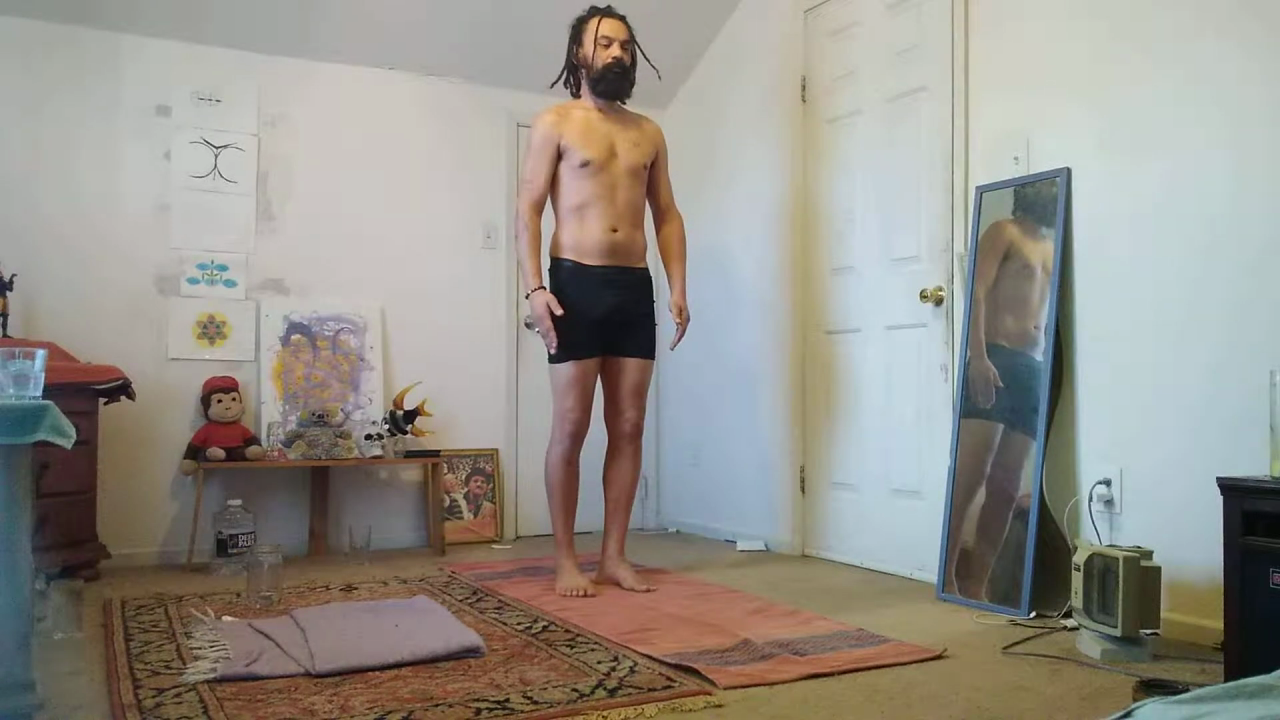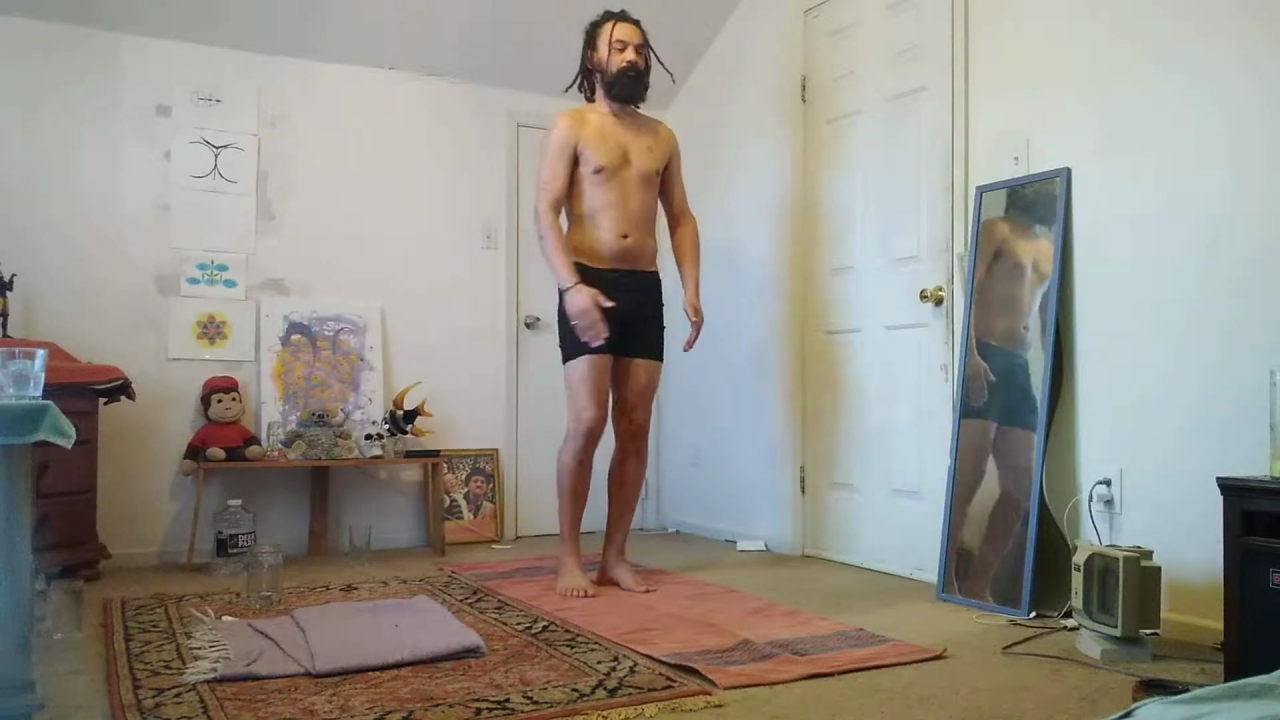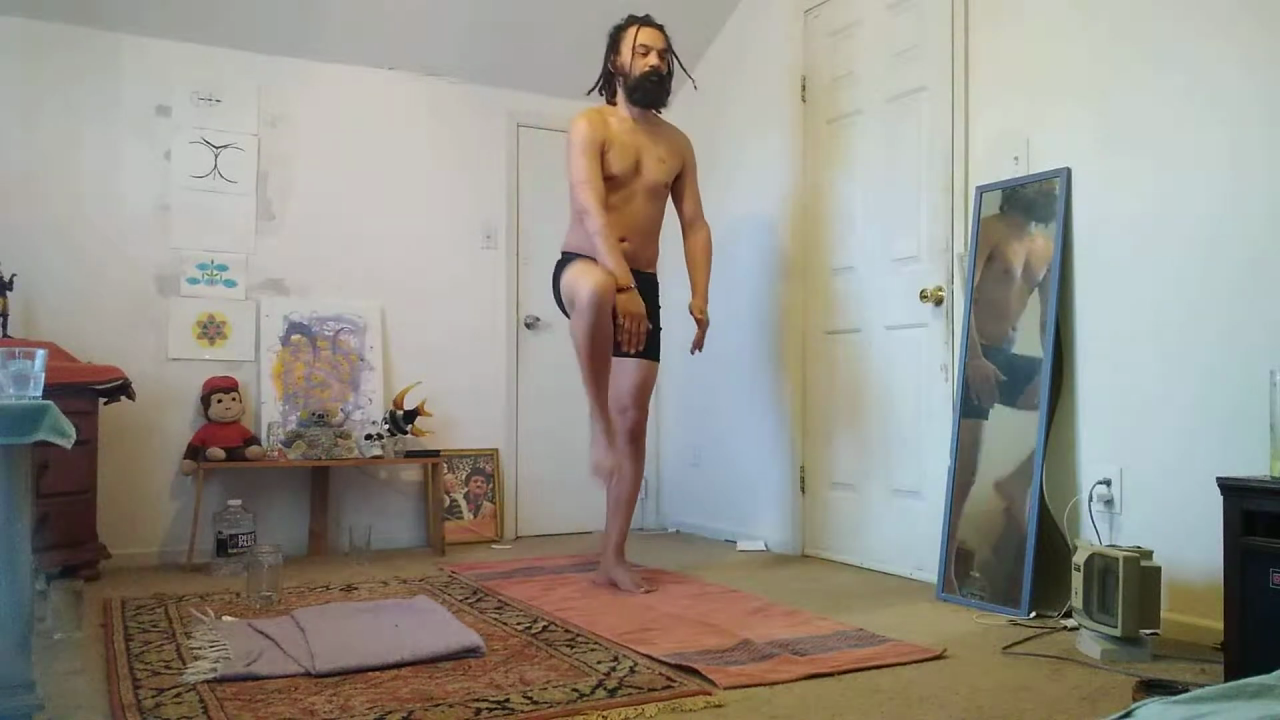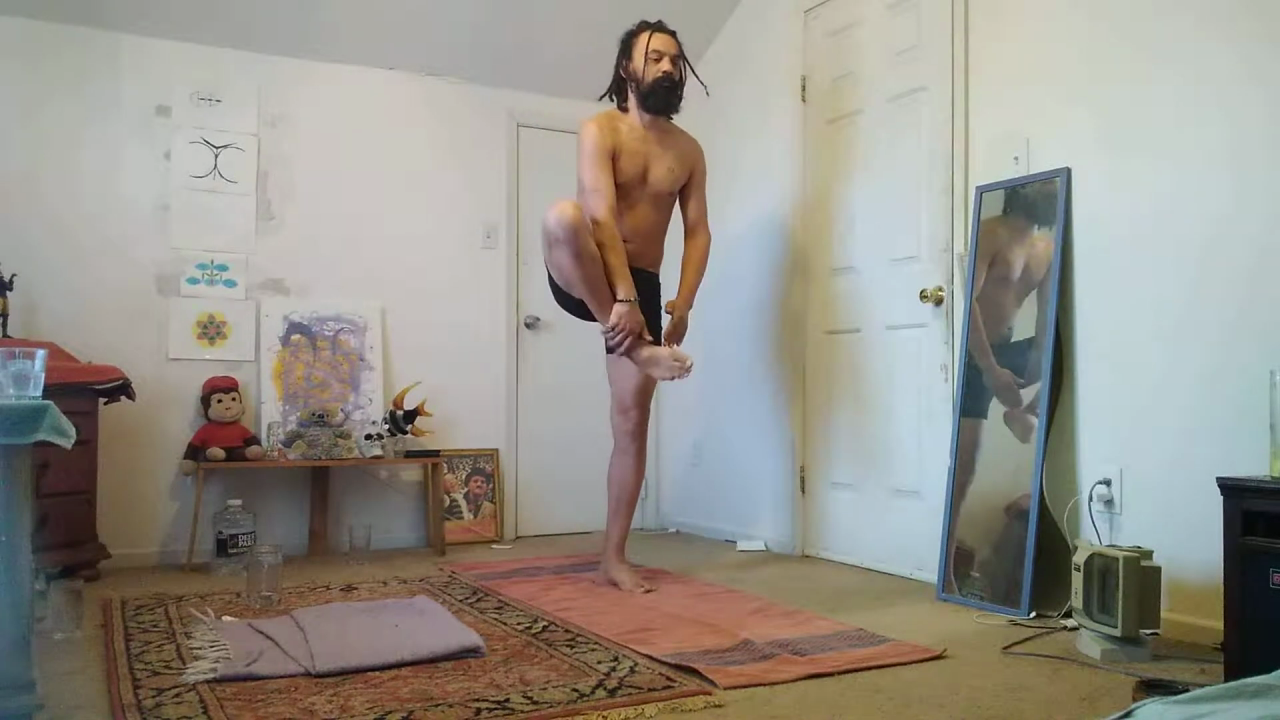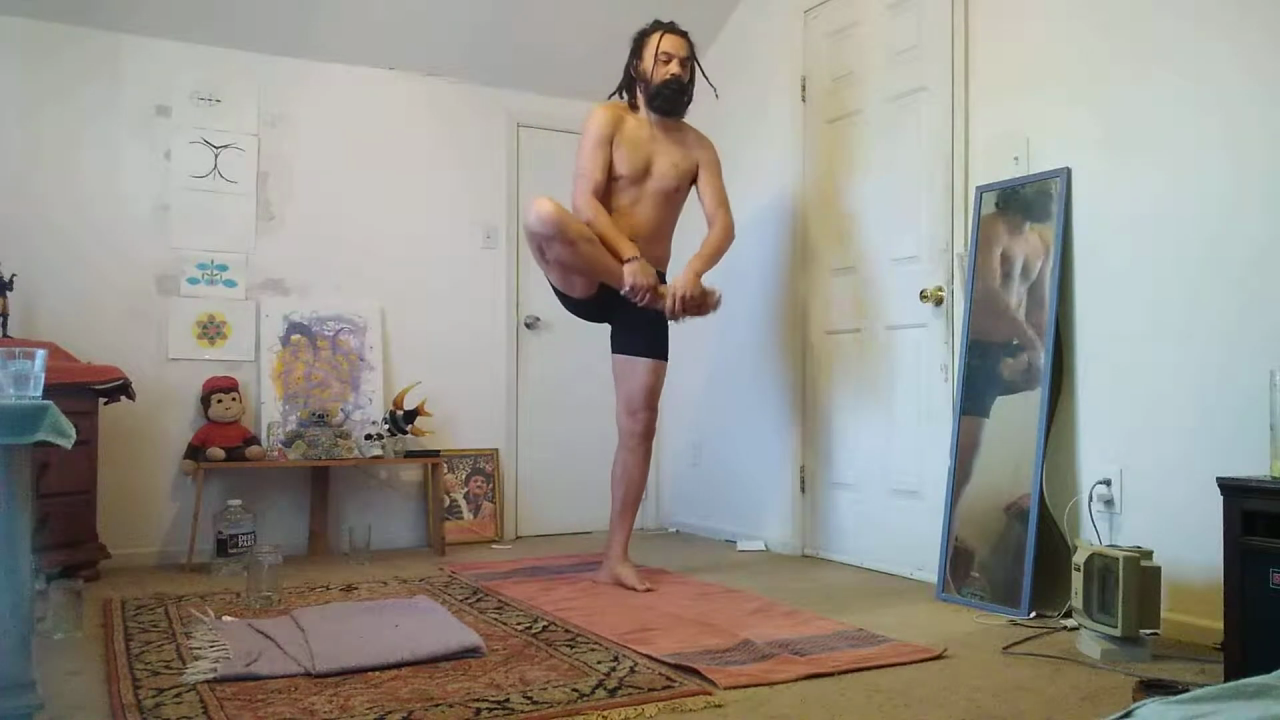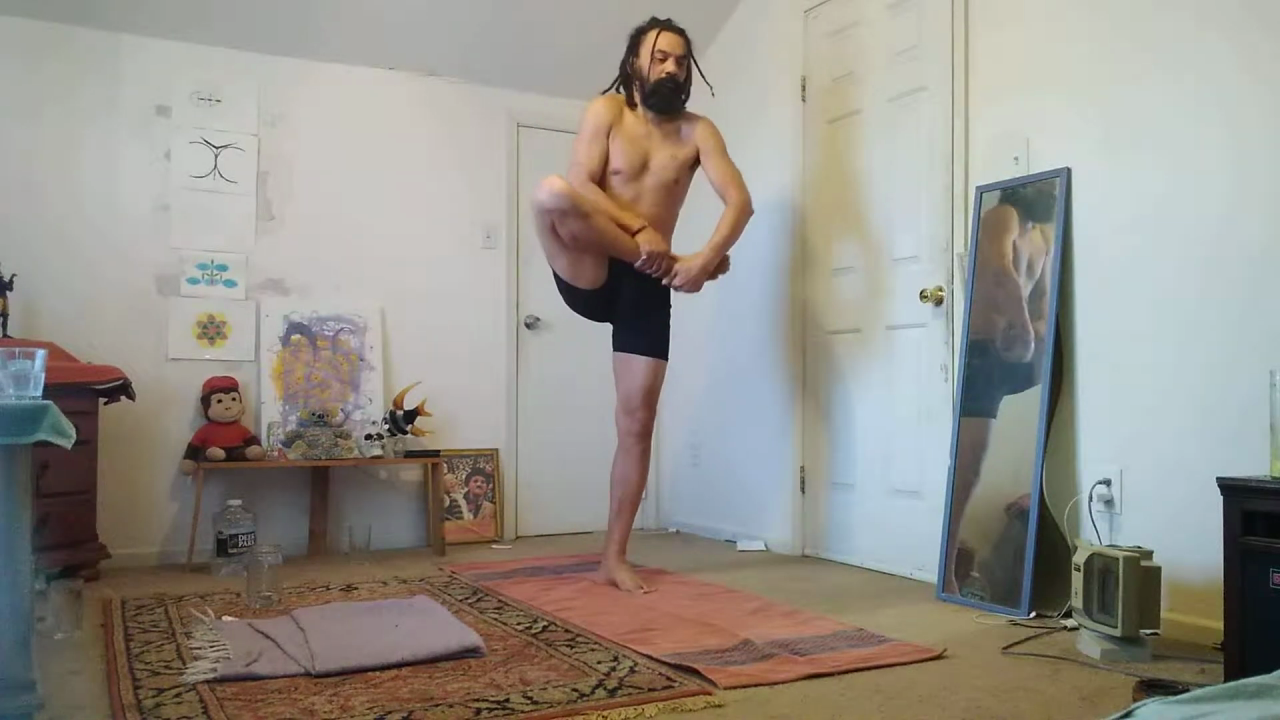
dt=0.5s
person 1, frame 1
left shoulder: (648, 133)
right shoulder: (555, 123)
left elbow: (667, 215)
right elbow: (528, 210)
left wrist: (678, 288)
right wrist: (535, 287)
left hip: (635, 287)
right hip: (577, 283)
left knee: (628, 427)
right knee: (571, 427)
left ankle: (614, 555)
right ankle: (566, 560)
person 1, frame 2
left shoulder: (661, 136)
right shoulder: (571, 126)
left elbow: (680, 218)
right elbow: (546, 212)
left wrist: (691, 291)
right wrist: (572, 286)
left hip: (644, 289)
right hip: (588, 288)
left knee: (635, 426)
right knee: (587, 421)
left ankle: (615, 556)
right ankle: (569, 556)
person 1, frame 3
left shoulder: (677, 144)
right shoulder: (590, 126)
left elbow: (694, 224)
right elbow: (589, 209)
left wrist: (699, 295)
right wrist: (621, 287)
left hip: (642, 285)
right hip: (587, 271)
left knee: (635, 422)
right knee: (591, 293)
left ankle: (613, 558)
right ankle: (598, 430)
person 1, frame 4
left shoulder: (688, 150)
right shoulder: (600, 130)
left elbow: (698, 232)
right elbow: (603, 217)
left wrist: (682, 302)
right wrist: (624, 300)
left hip: (642, 287)
right hip: (586, 281)
left knee: (632, 422)
right knee: (563, 215)
left ankle: (614, 558)
right ankle: (642, 348)
person 1, frame 5
left shoulder: (698, 147)
right shoulder: (608, 119)
left elbow: (721, 223)
right elbow: (584, 199)
left wrist: (691, 273)
right wrist: (630, 258)
left hip: (647, 287)
right hip: (593, 278)
left knee: (639, 421)
right knee: (542, 214)
left ankle: (616, 557)
right ankle: (667, 297)
person 1, frame 6
left shoulder: (697, 131)
right shoulder: (607, 112)
left elbow: (740, 201)
right elbow: (579, 184)
left wrist: (707, 256)
right wrist: (640, 231)
left hip: (646, 288)
right hip: (590, 277)
left knee: (637, 422)
right knee: (551, 192)
left ankle: (614, 559)
right ankle: (657, 261)
person 2, frame 1
left shoulder: (1055, 249)
right shoulder: (1003, 233)
right elbow: (976, 293)
right wrist: (978, 358)
left hip: (1034, 371)
right hip: (995, 362)
left knee: (1006, 487)
right knee: (969, 476)
left ankle: (975, 584)
right ankle: (945, 577)
person 2, frame 2
left shoulder: (1049, 253)
right shoulder: (995, 230)
left elbow: (1049, 321)
right elbow: (966, 291)
right wrist: (970, 355)
left hip: (1018, 368)
right hip: (982, 359)
left knee: (1022, 484)
right knee: (967, 476)
left ankle: (977, 584)
right ankle: (945, 579)
person 2, frame 3
left shoulder: (1047, 247)
right shoulder: (989, 230)
left elbow: (1049, 315)
right wrist: (974, 357)
left hip: (1007, 358)
right hip: (974, 358)
right knee: (963, 471)
left ankle: (1019, 484)
right ankle: (945, 575)
person 2, frame 4
left shoulder: (1048, 250)
right shoulder: (991, 232)
left elbow: (1047, 318)
right elbow: (966, 299)
left wrist: (1043, 381)
right wrist: (989, 368)
left hip: (1005, 351)
right hip: (972, 355)
right knee: (963, 467)
left ankle: (1024, 410)
right ankle: (945, 574)
person 2, frame 5
left shoulder: (1042, 241)
right shoulder: (991, 227)
left elbow: (1038, 306)
right elbow: (987, 291)
left wrist: (1037, 353)
right wrist: (1032, 344)
left hip: (1011, 354)
right hip: (976, 354)
right knee: (961, 464)
right ankle: (942, 569)
person 2, frame 6
left shoulder: (1044, 236)
right shoulder: (1002, 217)
left elbow: (1042, 297)
right elbow: (1001, 270)
left wrist: (1037, 331)
right wrist: (1026, 332)
left hip: (1015, 354)
right hip: (981, 354)
right knee: (967, 467)
right ankle: (946, 572)
